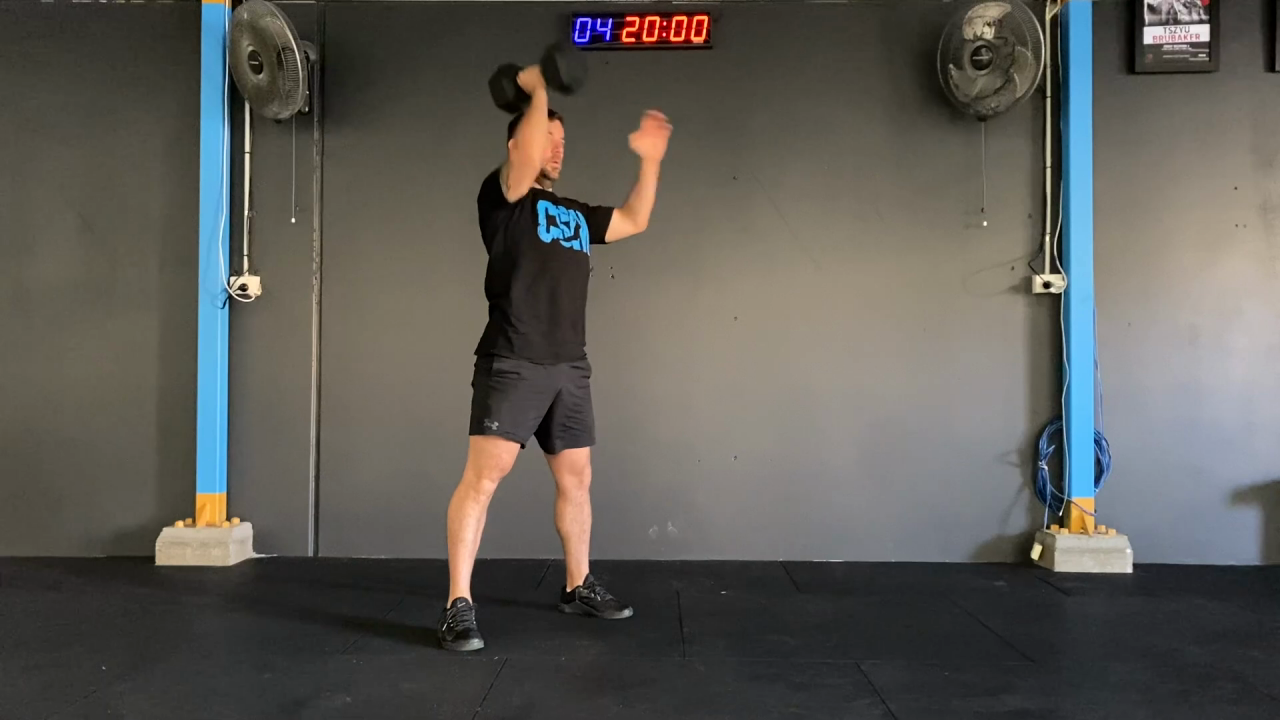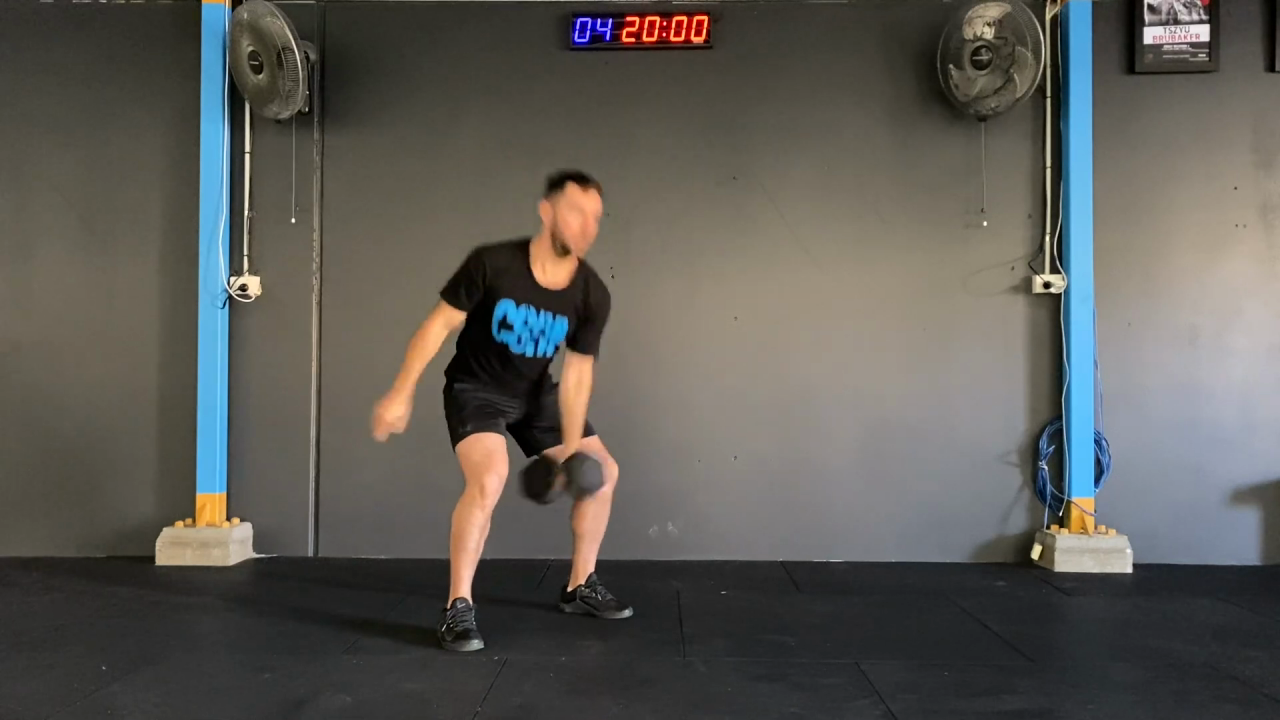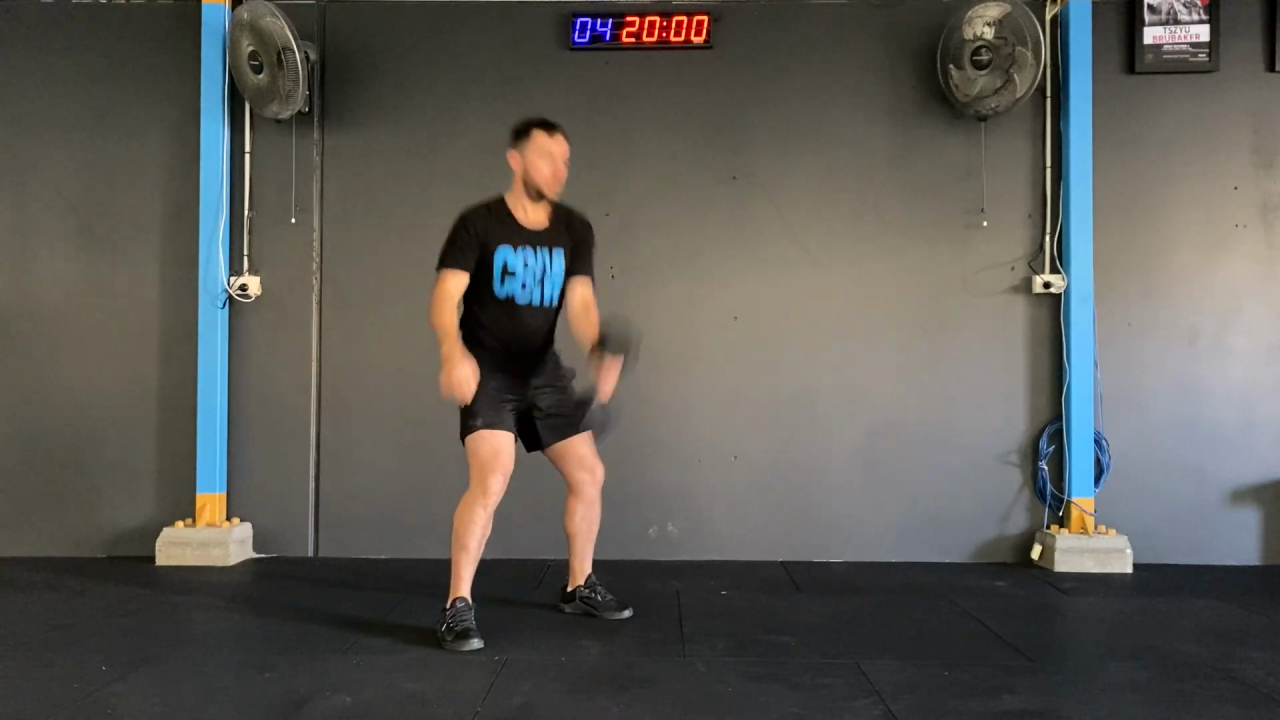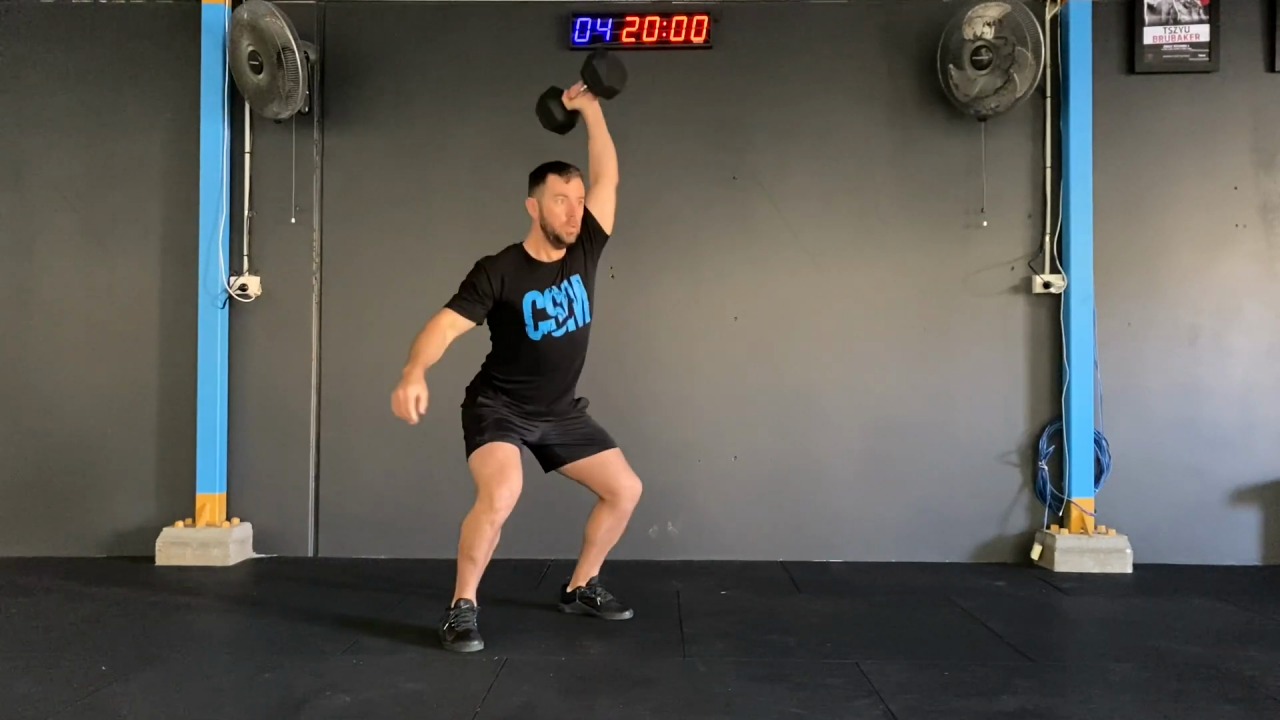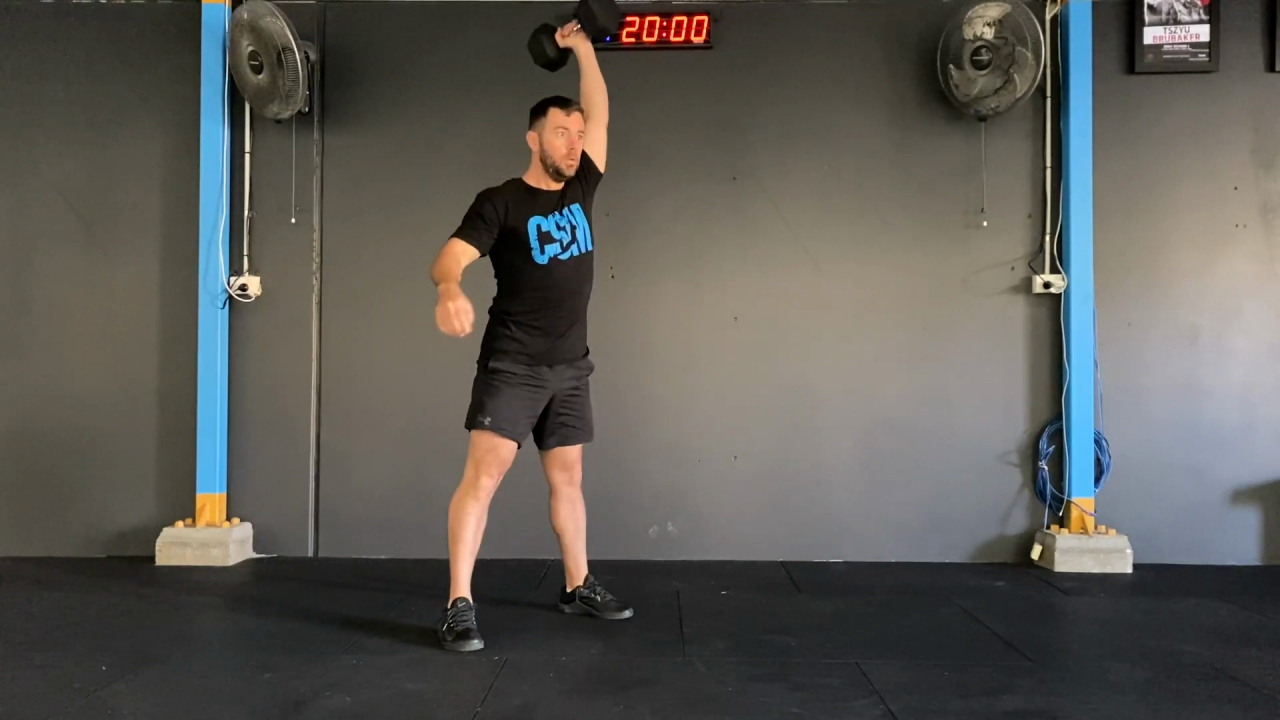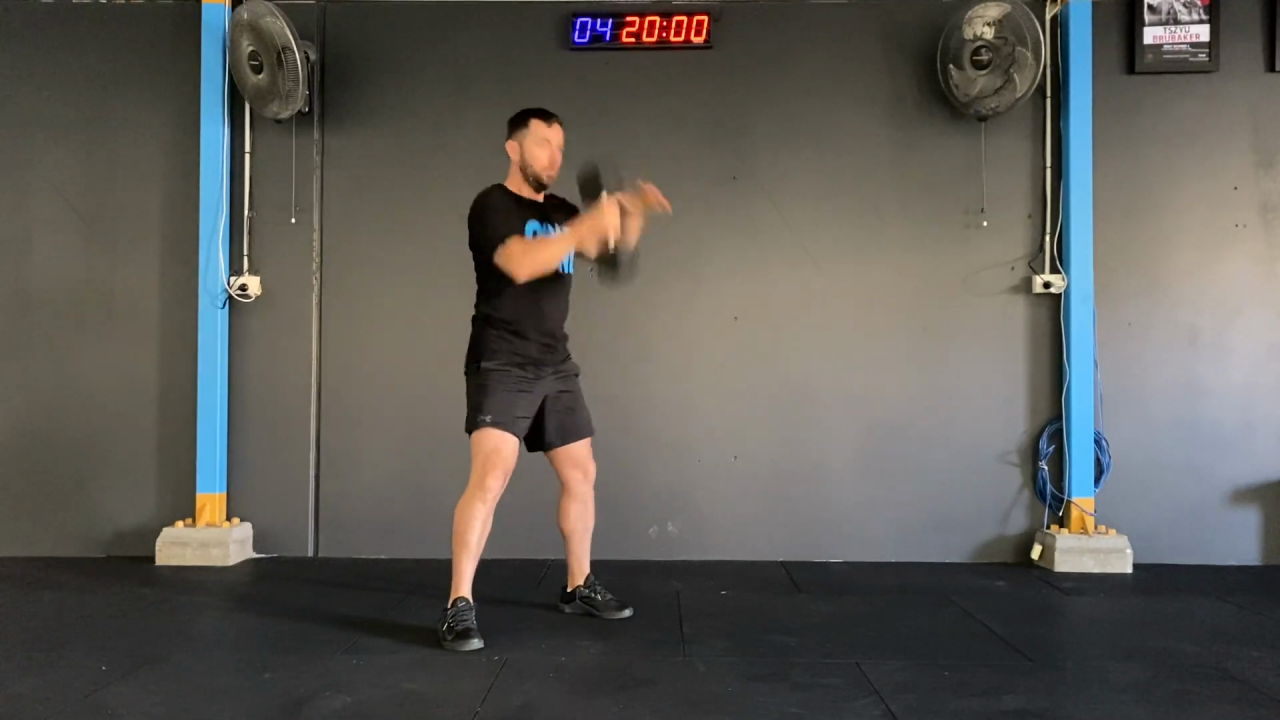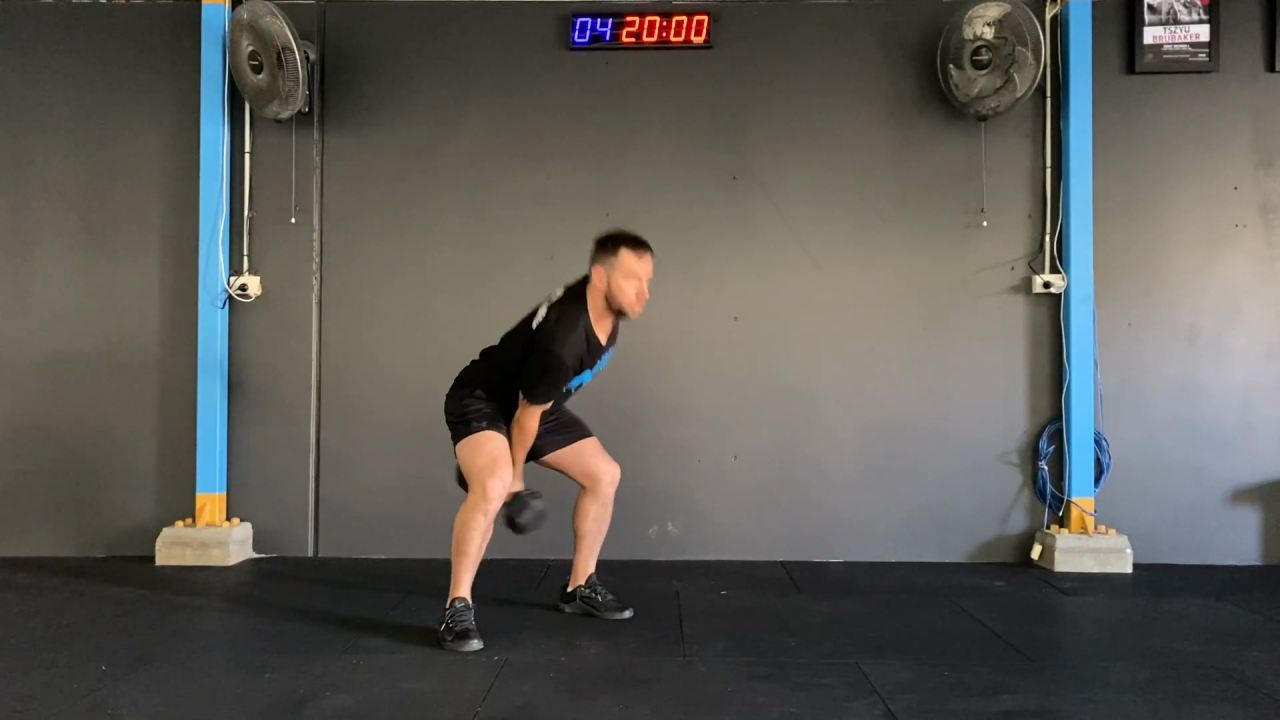
dt=0.7s
person 1, frame 1
left shoulder: (574, 212)
right shoulder: (505, 198)
left elbow: (633, 221)
right elbow: (521, 160)
left wrist: (646, 161)
right wrist: (535, 90)
left hip: (569, 367)
right hip: (513, 364)
left knee: (575, 479)
right knee: (483, 476)
left ankle: (578, 585)
right ankle: (458, 603)
person 1, frame 2
left shoulder: (593, 296)
right shoulder: (494, 262)
left elbow: (577, 374)
right elbow: (439, 323)
left wrist: (571, 448)
right wrist: (401, 391)
left hip: (535, 394)
right hip: (475, 389)
left knee: (603, 474)
right knee: (489, 479)
left ankle: (581, 585)
right ankle: (458, 606)
person 1, frame 3
left shoulder: (576, 230)
right shoulder: (479, 224)
left elbow: (581, 300)
right elbow: (446, 293)
left wrist: (600, 354)
right wrist: (455, 354)
left hip: (544, 374)
right hip: (487, 375)
left knee: (588, 474)
right knee: (491, 480)
left ankle: (580, 585)
right ankle: (458, 606)
person 1, frame 4
left shoulder: (585, 251)
right shoulder: (500, 272)
left elbow: (608, 180)
right elbow: (444, 325)
left wrist: (591, 111)
right wrist: (413, 374)
left hip: (559, 411)
right hip: (498, 407)
left knee: (625, 490)
right knee: (500, 495)
left ankle: (581, 587)
right ankle: (462, 607)
person 1, frame 5
left shoulder: (581, 188)
right shoulder: (500, 202)
left elbow: (599, 115)
right elbow: (449, 256)
left wrist: (583, 49)
right wrist: (451, 289)
left hip: (570, 365)
right hip: (512, 365)
left knee: (568, 479)
right knee: (483, 479)
left ankle: (578, 586)
right ankle: (459, 604)
person 1, frame 6
left shoulder: (557, 210)
right shoulder: (492, 204)
left elbow: (609, 250)
right elbow: (520, 265)
left wrist: (632, 211)
right wrist: (589, 224)
left hip: (554, 366)
right hip: (500, 366)
left knee: (580, 475)
right knee: (489, 481)
left ankle: (578, 587)
right ankle: (458, 605)
person 1, frame 7
left shoulder: (602, 300)
right shoulder: (562, 340)
right elbow: (527, 416)
right wrist: (514, 470)
left hip: (537, 401)
right hip: (482, 402)
left knee: (604, 475)
right knee: (494, 485)
left ankle: (580, 586)
right ankle: (457, 607)
